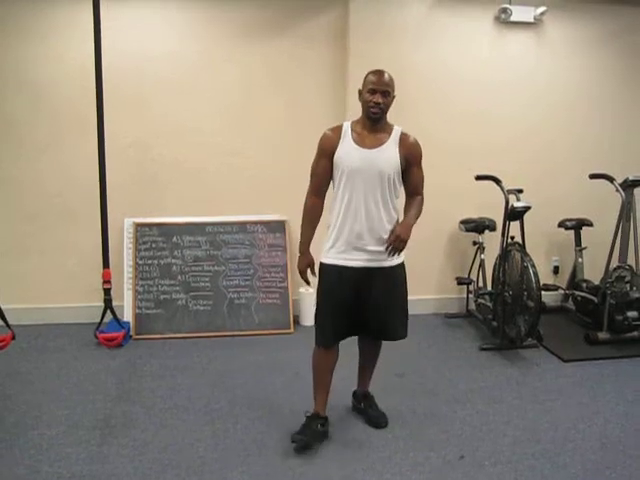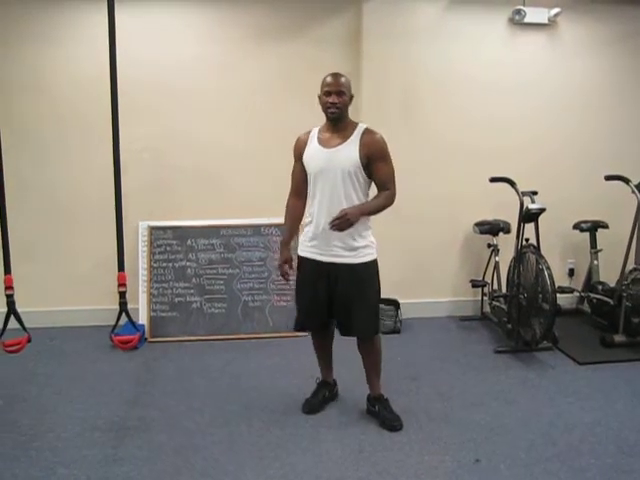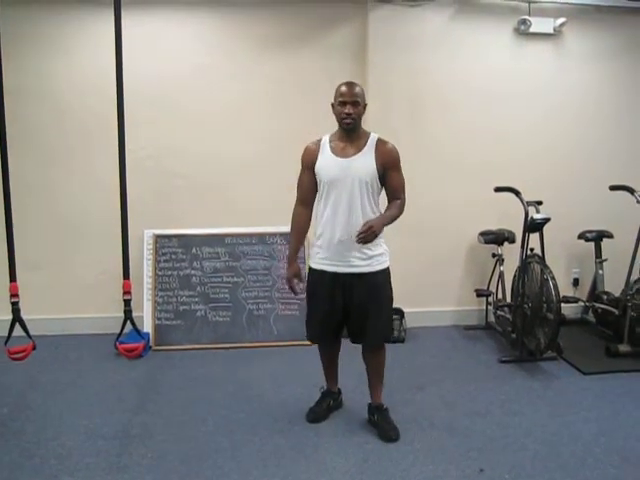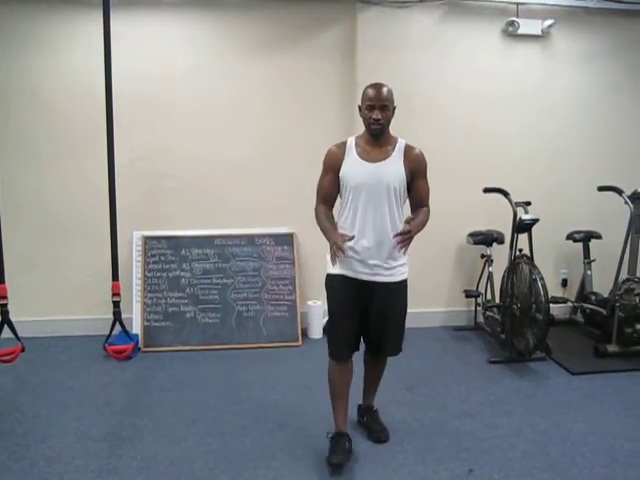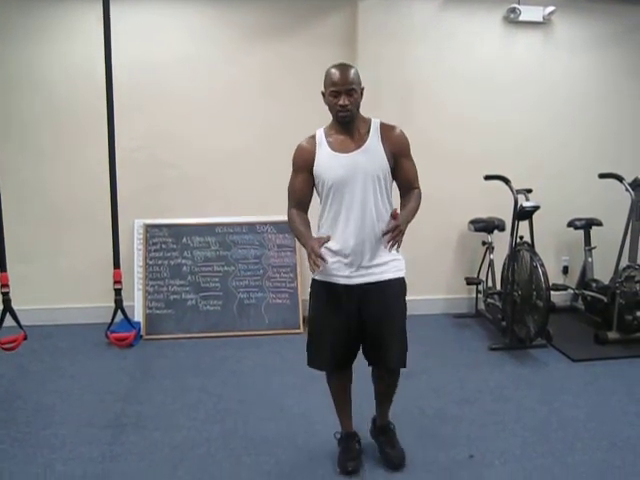
dt=1s
person 1, frame 1
left shoulder: (407, 145)
right shoulder: (333, 138)
left elbow: (415, 194)
right elbow: (316, 194)
left wrist: (408, 222)
right wrist: (304, 248)
left hip: (385, 259)
right hip: (339, 257)
left knee: (374, 332)
right knee: (327, 336)
left ankle: (363, 394)
right ankle: (318, 416)
person 1, frame 2
left shoulder: (371, 141)
right shoulder: (304, 142)
left elbow: (388, 192)
right elbow: (297, 197)
left wrist: (358, 211)
right wrist: (285, 245)
left hip: (356, 254)
right hip: (312, 253)
left knee: (365, 328)
right knee: (316, 323)
left ankle: (376, 396)
right ankle: (327, 383)
person 1, frame 3
left shoulder: (384, 151)
right shoulder: (314, 151)
left elbow: (398, 200)
right elbow: (303, 206)
left wrist: (381, 221)
right wrist: (292, 257)
left hip: (370, 264)
right hip: (324, 263)
left knee: (374, 337)
right knee: (325, 333)
left ankle: (377, 406)
right ankle: (331, 392)
person 1, frame 4
left shoulder: (412, 157)
right shoulder: (338, 154)
left elbow: (422, 206)
right elbow: (323, 204)
left wrist: (414, 227)
right wrist: (331, 235)
left hip: (390, 271)
right hip: (345, 269)
left knee: (380, 347)
right knee: (340, 350)
left ankle: (368, 408)
right ankle: (340, 433)
person 1, frame 5
left shoulder: (391, 138)
right shoulder: (308, 150)
left elbow: (412, 189)
right elbow: (296, 209)
left wrist: (403, 219)
right wrist: (308, 241)
left hip: (383, 270)
right hip: (332, 274)
left knee: (390, 358)
right knee: (335, 360)
left ankle: (383, 422)
right ankle: (348, 434)
